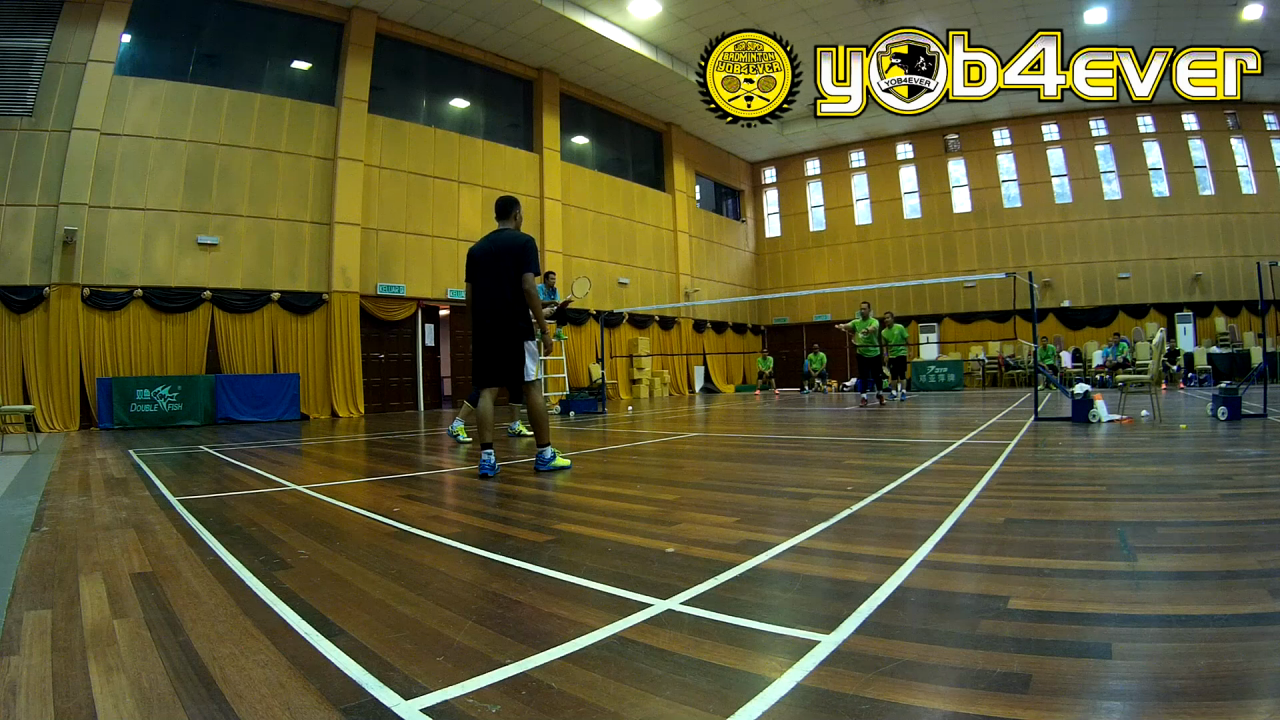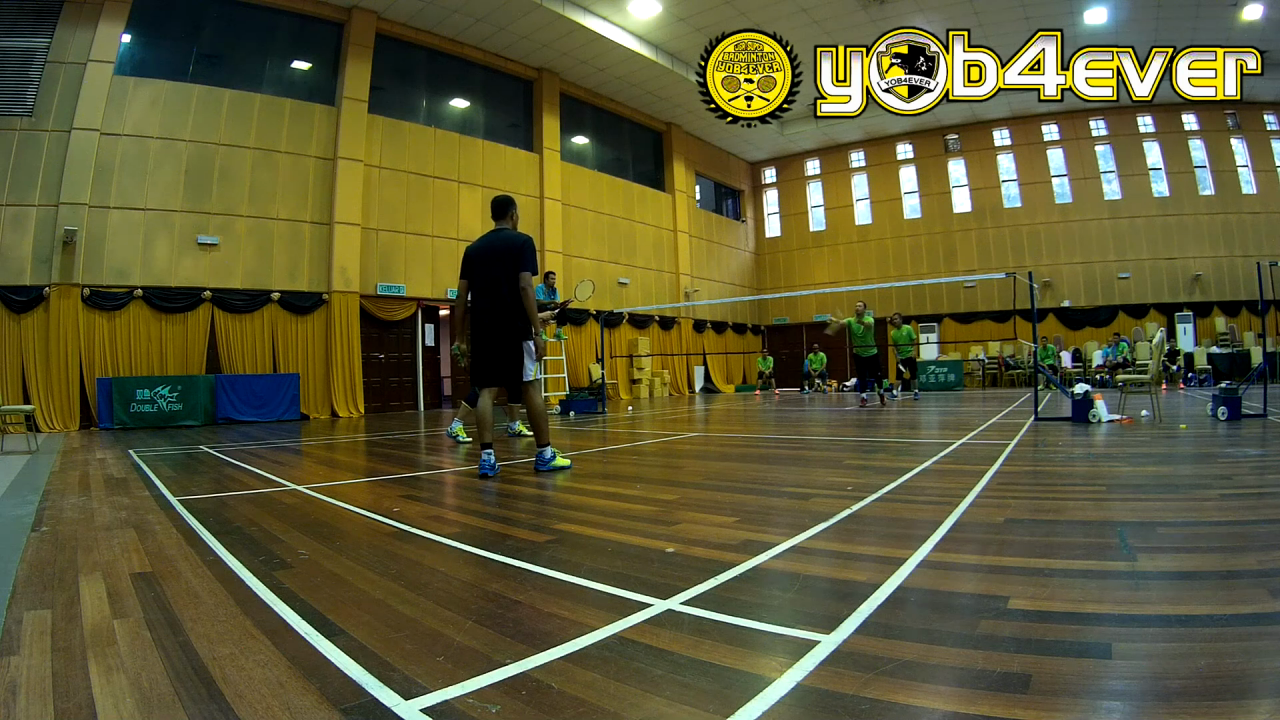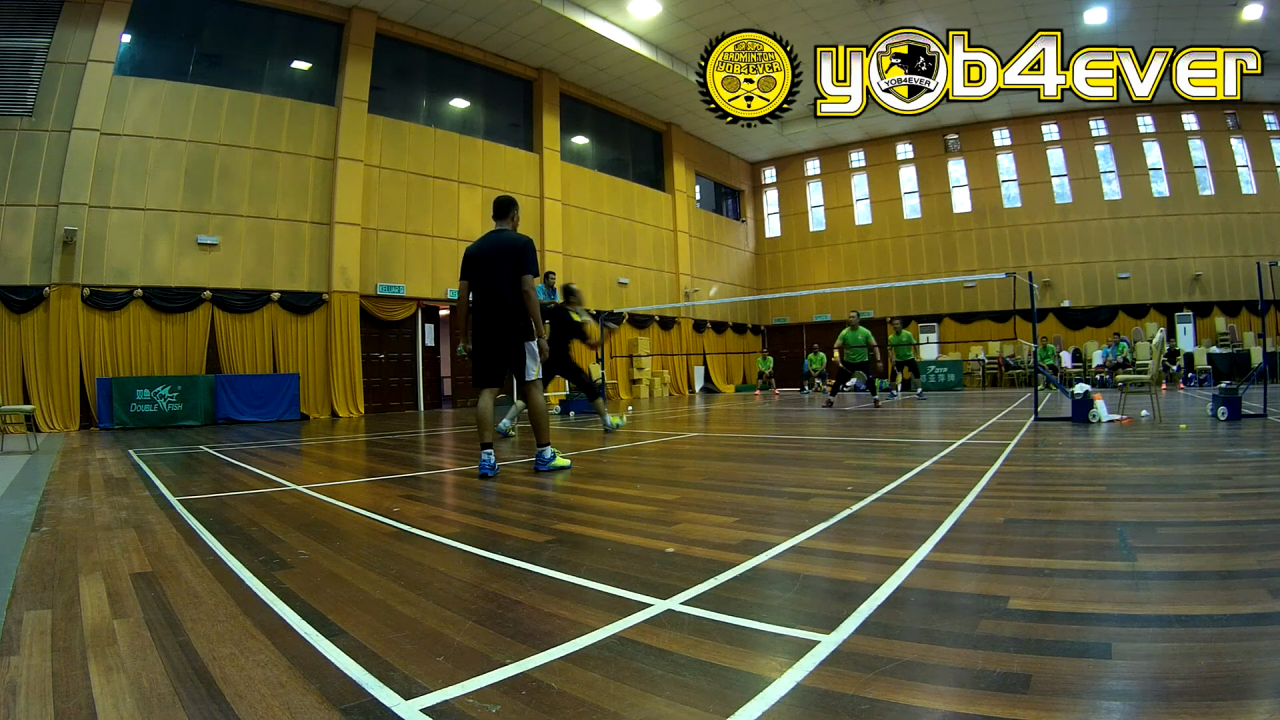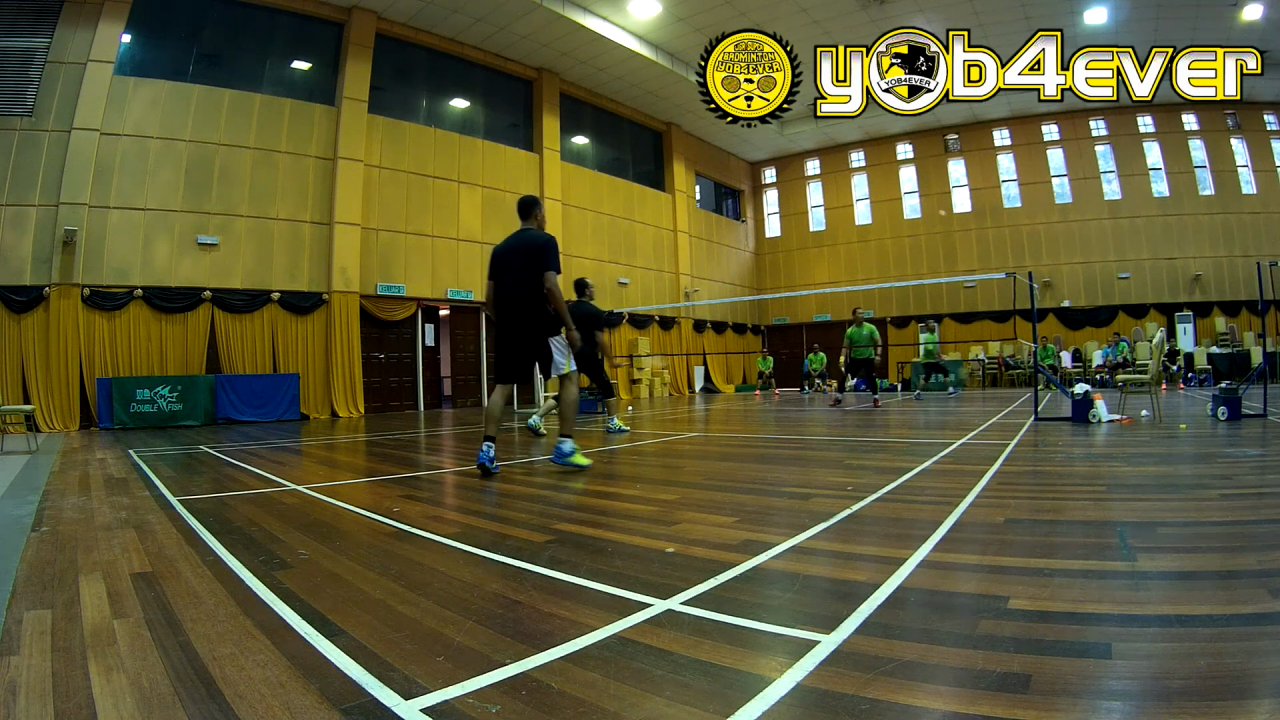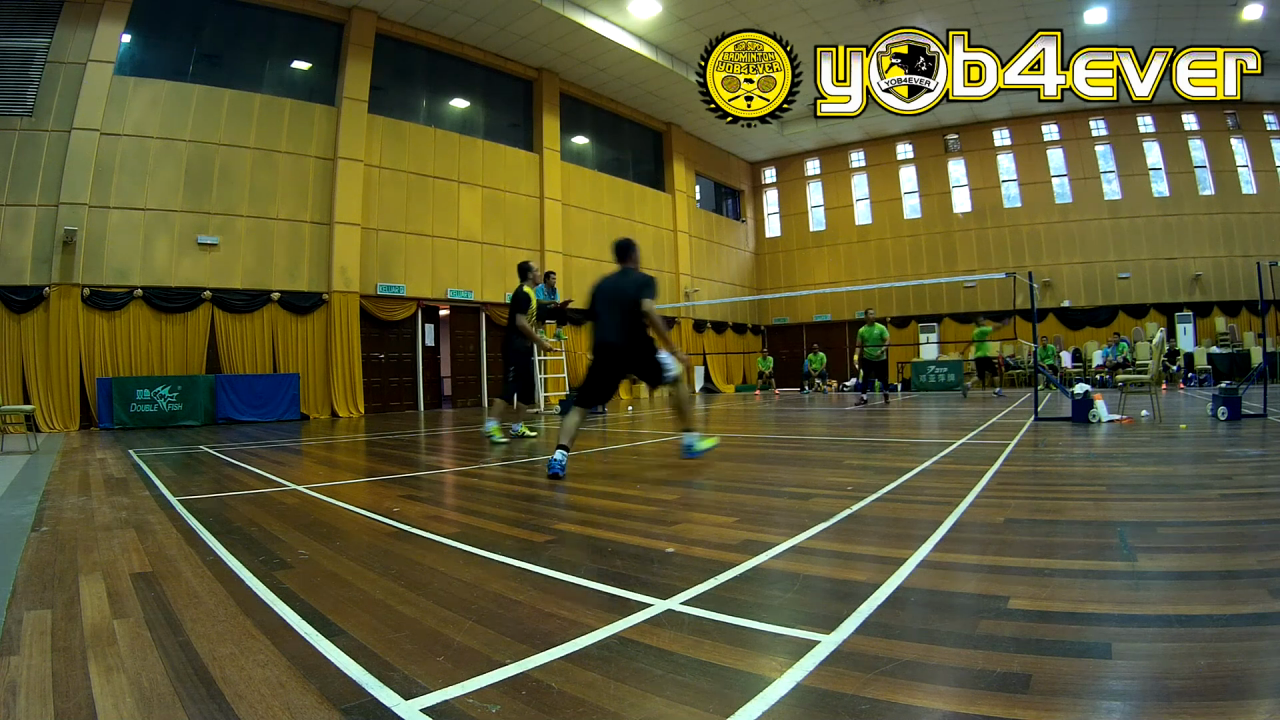
dt=0.7s
person 1, frame 1
left shoulder: (476, 249)
right shoulder: (524, 242)
left elbow: (470, 296)
right elbow: (528, 288)
right wrist: (544, 330)
left hip: (485, 331)
right hip: (516, 329)
left knee: (487, 391)
right knee: (532, 388)
left ankle: (487, 458)
right ankle: (545, 455)
person 1, frame 2
left shoulder: (473, 248)
right shoulder: (522, 242)
left elbow: (462, 296)
right elbow: (525, 288)
left wrist: (461, 338)
right wrist: (537, 332)
left hip: (483, 332)
right hip: (514, 329)
left knee: (487, 391)
right knee: (531, 388)
left ankle: (487, 457)
right ankle: (545, 455)
person 1, frame 3
left shoulder: (473, 249)
right shoulder: (522, 243)
left elbow: (463, 298)
right elbow: (528, 290)
left wrist: (464, 339)
right wrist: (541, 334)
left hip: (484, 332)
right hip: (516, 330)
left knee: (487, 391)
right knee: (533, 388)
left ankle: (487, 457)
right ankle: (545, 454)
person 1, frame 4
left shoulder: (500, 249)
right shoulder: (545, 241)
left elbow: (490, 298)
right elbow: (550, 287)
right wrist: (571, 327)
left hip: (508, 326)
right hip: (540, 324)
left knee: (502, 387)
right knee: (569, 377)
left ankle: (488, 450)
right ankle: (565, 446)
person 1, frame 5
left shoulder: (601, 286)
right shoulder: (644, 280)
left elbow: (594, 321)
right elbow: (648, 310)
right wrist: (673, 348)
left hip: (606, 353)
right hip: (636, 347)
left knee: (581, 408)
right knee: (678, 378)
left ankle: (559, 456)
right ankle: (691, 439)
